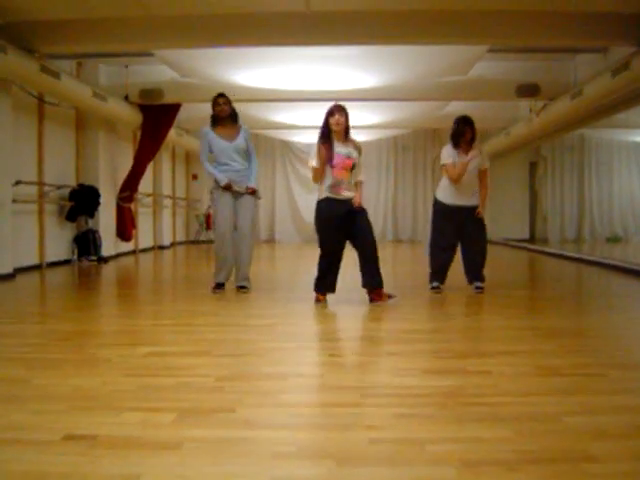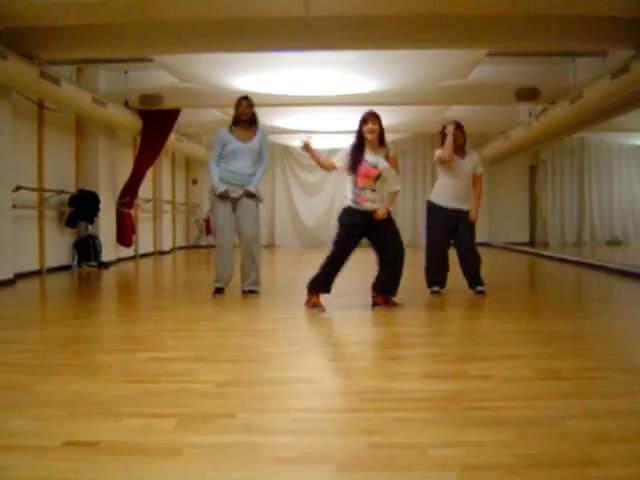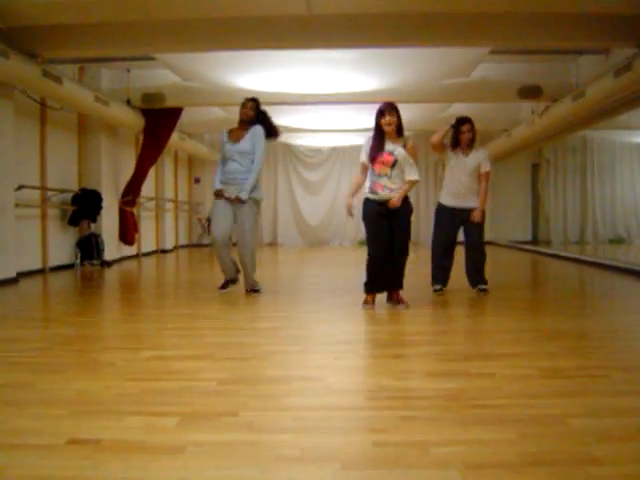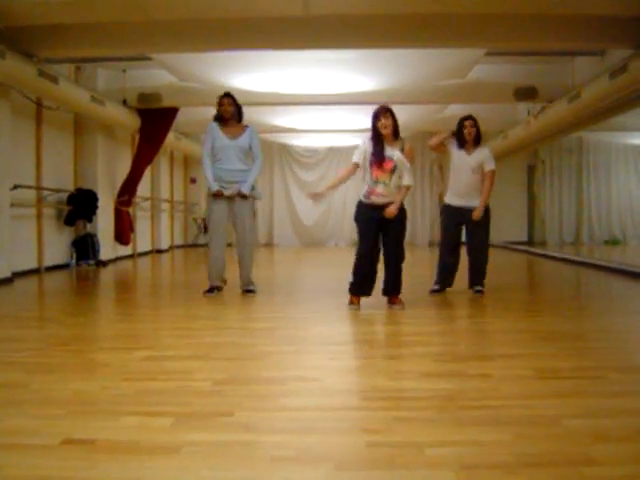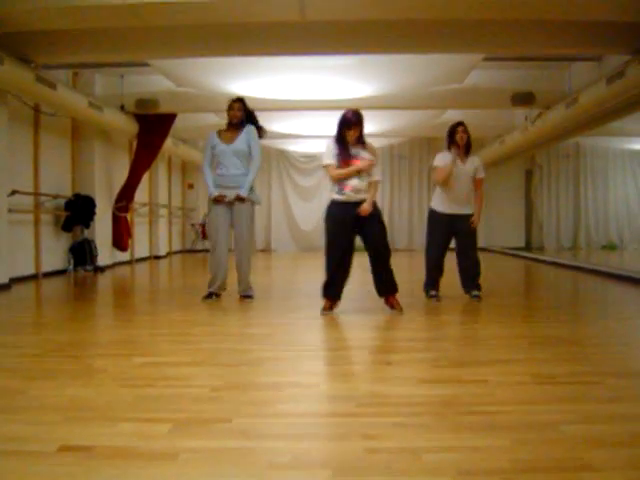
dt=0.4s
person 1, frame 1
left shoulder: (355, 147)
right shoulder: (323, 145)
left elbow: (358, 178)
right elbow: (316, 178)
left wrist: (359, 195)
right wrist: (321, 159)
left hip: (352, 204)
right hip: (329, 205)
left knee: (368, 245)
right knee: (330, 251)
left ankle: (376, 291)
right ankle: (321, 292)
person 1, frame 2
left shoulder: (388, 156)
right shoulder: (353, 152)
left elbow: (394, 188)
right elbow: (329, 166)
left wrist: (385, 207)
right wrist: (310, 150)
left hip: (379, 215)
right hip: (354, 213)
left knee: (395, 252)
right knee: (339, 253)
left ankle: (381, 295)
right ankle: (314, 293)
person 1, frame 3
left shoulder: (406, 146)
right shoulder: (372, 143)
left elbow: (412, 178)
right elbow: (363, 173)
left wrist: (400, 196)
right wrist: (350, 196)
left hip: (398, 204)
right hip: (373, 204)
left knee: (399, 250)
right knee: (376, 250)
left ankle: (393, 292)
right ankle: (370, 292)
person 1, frame 4
left shoulder: (403, 150)
right shoulder: (368, 146)
left elbow: (407, 183)
right elbow: (350, 170)
left wrist: (397, 205)
right wrist: (326, 189)
left hip: (393, 209)
right hip: (368, 208)
left knee: (394, 253)
right knee: (367, 252)
left ankle: (393, 295)
right ankle: (356, 294)
person 1, frame 5
left shoulder: (368, 150)
right shoulder: (333, 147)
left elbow: (375, 180)
right elbow: (333, 174)
left wrist: (369, 202)
right wrist: (358, 167)
left hip: (365, 206)
right hip: (340, 207)
left knee: (380, 251)
right knee: (337, 254)
left ankle: (389, 295)
right ankle: (330, 298)
person 2, frame 1
left shoulder: (243, 130)
right shoulder: (208, 132)
left elbow: (253, 158)
right elbow: (204, 160)
left wrist: (253, 182)
right wrist: (220, 178)
left hip: (245, 187)
right hip: (223, 187)
left knee: (245, 231)
right knee: (223, 231)
left ankle: (242, 280)
right ankle: (220, 279)
person 2, frame 2
left shoulder: (261, 132)
right shoulder: (224, 133)
left elbow: (264, 162)
right elbow: (213, 161)
left wrist: (253, 186)
right wrist: (218, 186)
left hip: (247, 191)
right hip: (224, 190)
left knee: (250, 237)
right knee: (223, 237)
left ankle: (250, 284)
right ankle: (221, 283)
person 2, frame 3
left shoulder: (257, 130)
right shoulder: (226, 134)
left elbow: (258, 162)
right elbow: (221, 162)
left wrist: (245, 191)
right wrist: (217, 185)
left hip: (246, 191)
right hip: (224, 190)
left knee: (246, 240)
right knee: (219, 235)
left ankle: (251, 283)
right ankle: (231, 274)
person 2, frame 4
left shoulder: (249, 131)
right shoulder: (213, 128)
left elbow: (258, 160)
right elbow: (206, 158)
left wrist: (247, 186)
right wrist: (212, 185)
left hip: (242, 188)
right hip: (219, 188)
left knee: (246, 237)
right knee: (216, 236)
left ankle: (247, 283)
right ankle: (216, 282)
person 2, frame 5
left shoulder: (250, 131)
right shoulder: (214, 136)
left elbow: (256, 161)
right elbow: (207, 166)
left wrist: (245, 190)
right wrist: (212, 191)
left hip: (242, 193)
right hip: (219, 193)
left knee: (244, 241)
right knee: (217, 241)
left ankle: (245, 289)
right ankle: (216, 288)
person 3, frame 1
left shoulder: (479, 153)
right shoulder: (448, 151)
left elbow: (483, 180)
right elbow: (453, 177)
left wrist: (482, 204)
right wrist: (468, 159)
left hip: (471, 206)
right hip: (446, 204)
left knee: (476, 243)
right knee: (444, 243)
left ankle: (476, 279)
right ankle: (436, 280)
person 3, frame 2
left shoulder: (474, 157)
right shoulder: (441, 153)
left elbow: (477, 185)
right elbow: (447, 157)
left wrist: (475, 208)
right wrist: (449, 133)
left hip: (464, 210)
right hip: (439, 207)
left knee: (467, 247)
right knee: (437, 247)
left ankle: (476, 283)
right ankle: (436, 283)
person 3, frame 3
left shoulder: (481, 154)
right shoulder: (449, 151)
left elbow: (484, 183)
right elbow: (434, 141)
left wrist: (480, 208)
right wrist: (449, 128)
left hip: (472, 208)
right hip: (447, 206)
left knee: (475, 246)
right knee: (441, 245)
left ankle: (479, 282)
right ankle: (439, 282)
person 3, frame 4
left shoulder: (485, 152)
right shoulder: (453, 148)
left elbow: (489, 181)
right elbow: (432, 144)
left wrist: (481, 207)
right wrist: (451, 133)
left hip: (476, 207)
right hip: (451, 206)
left knee: (477, 247)
right knee: (448, 246)
left ankle: (477, 283)
right ankle: (441, 282)
person 3, frame 5
left shoulder: (475, 161)
right shoulder: (443, 157)
left elbow: (479, 189)
right elbow: (439, 180)
left wrist: (477, 214)
right wrist: (452, 159)
left hip: (465, 214)
right hip: (440, 213)
left knee: (468, 253)
right knee: (435, 252)
left ankle: (472, 288)
right ankle: (431, 288)
